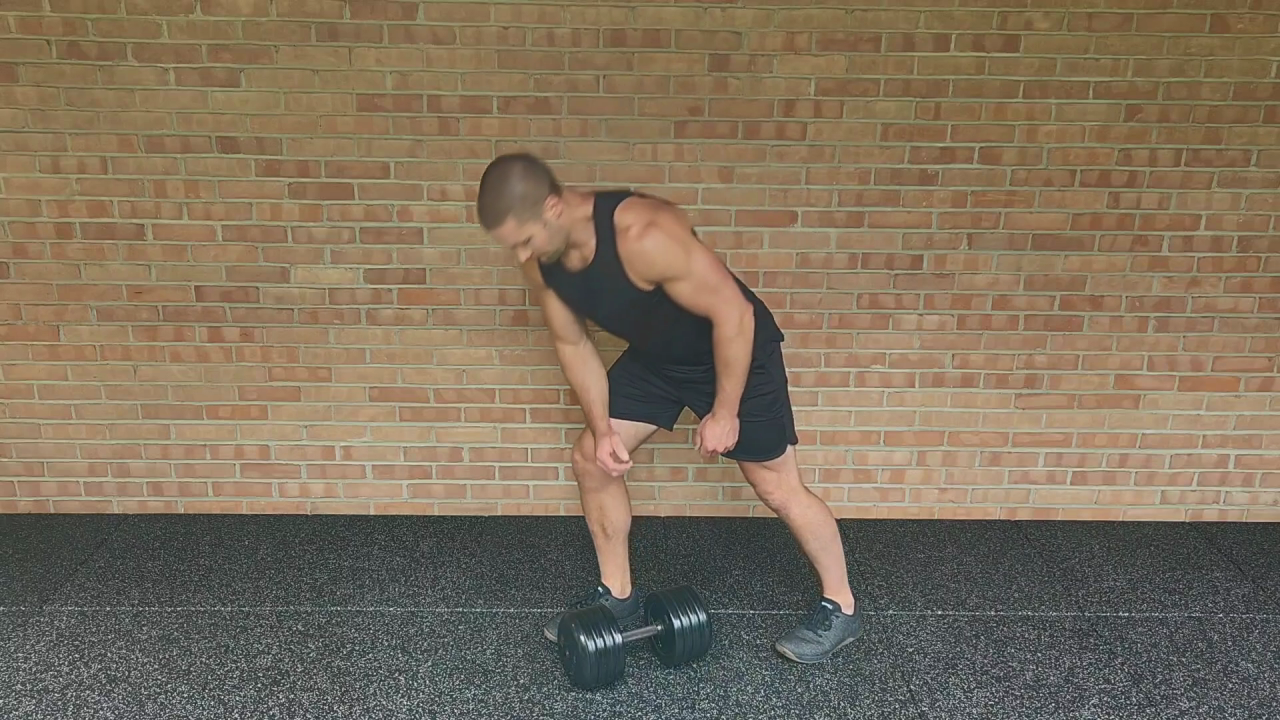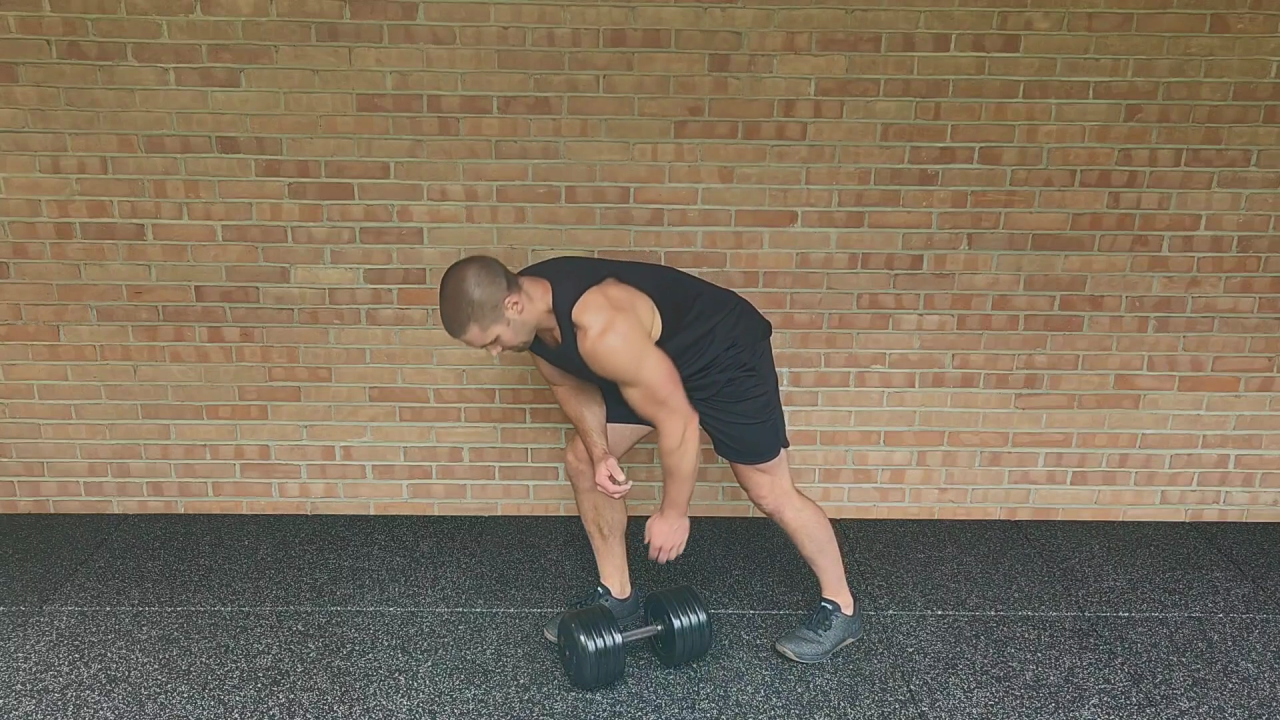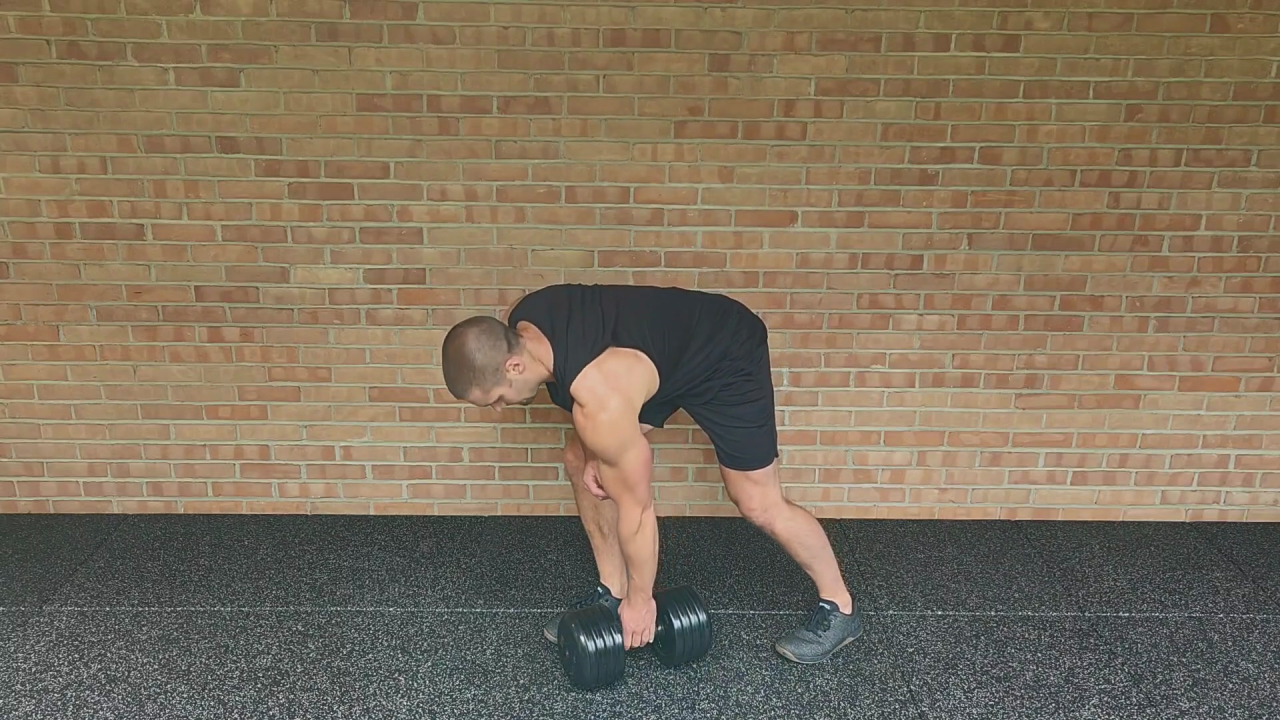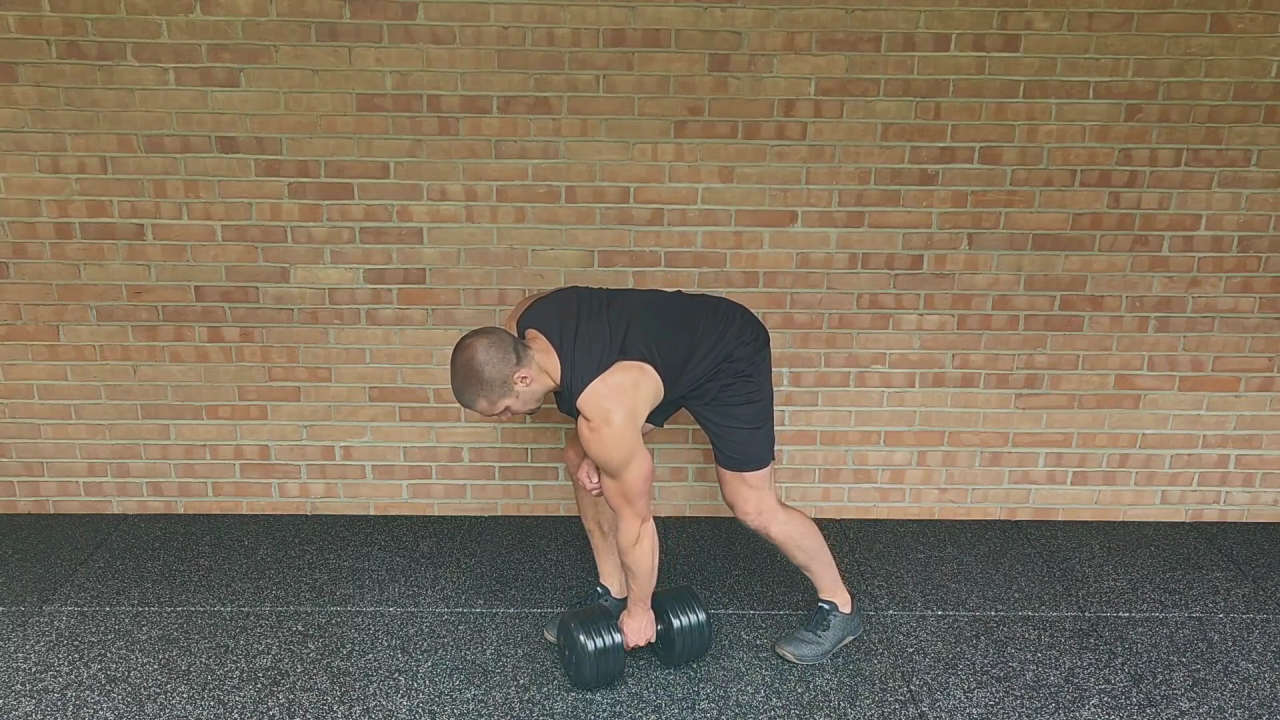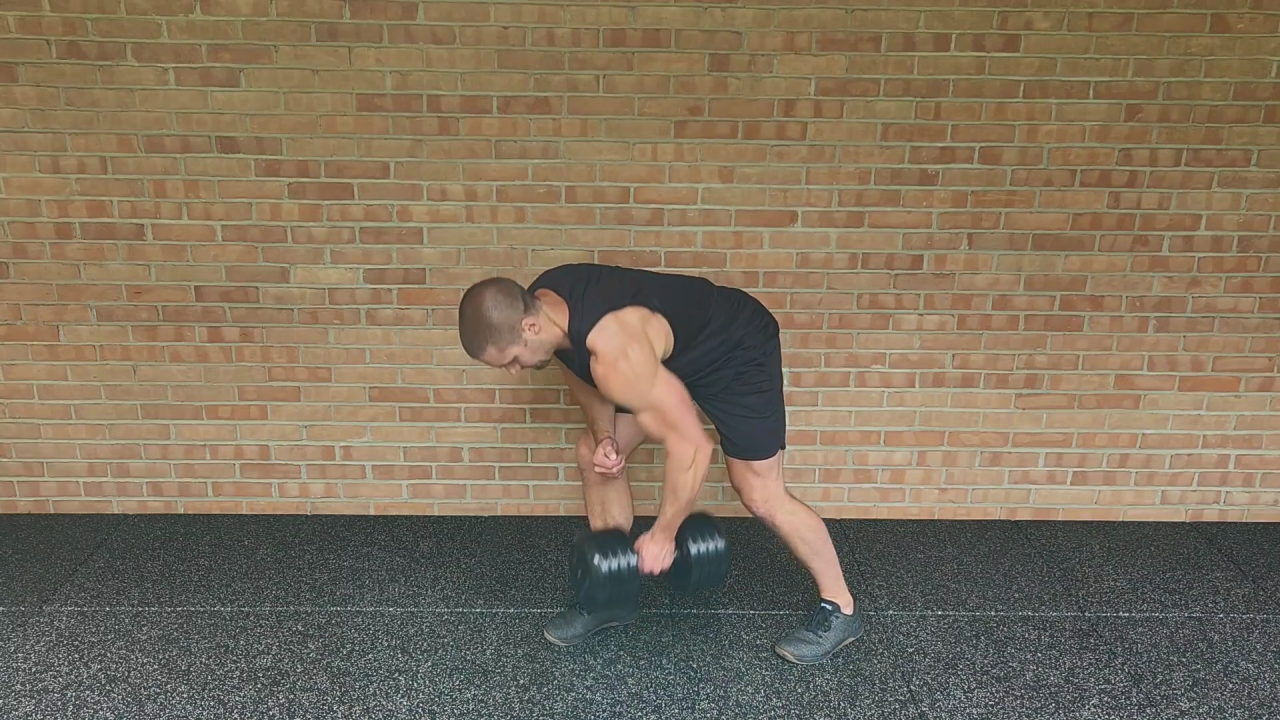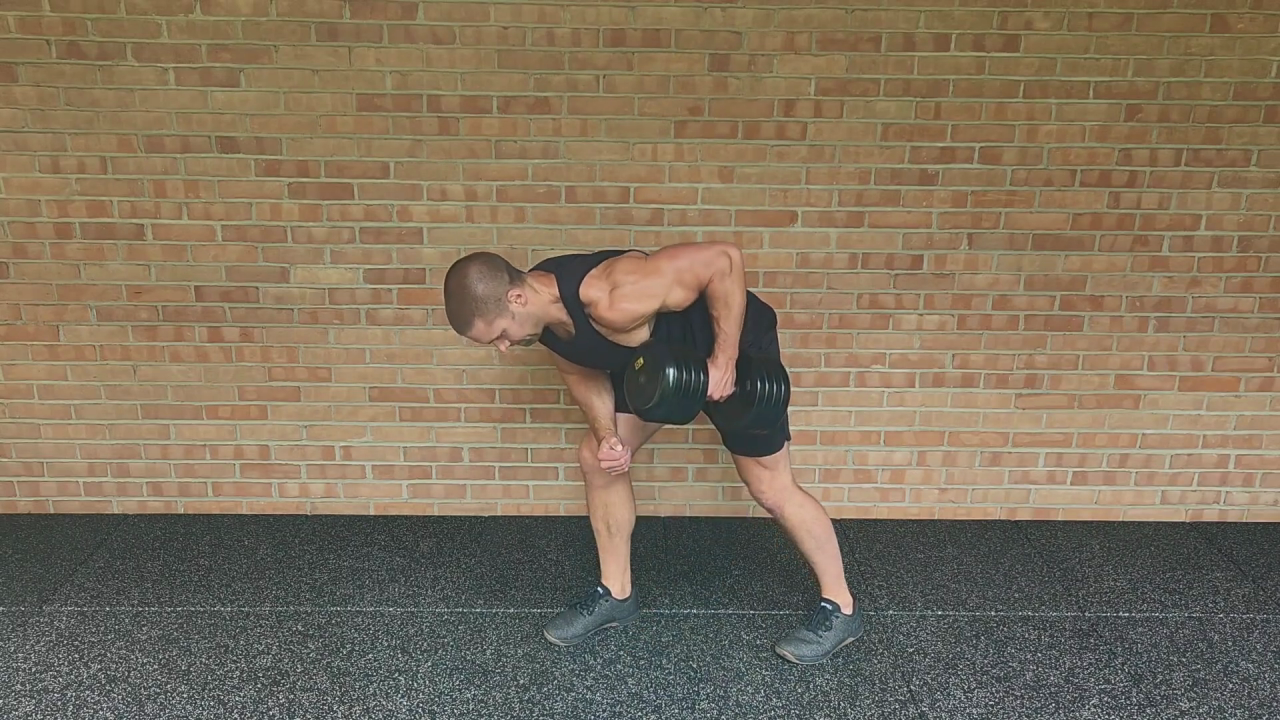
dt=0.4s
person 1, frame 1
left shoulder: (644, 236)
right shoulder: (542, 260)
left elbow: (733, 315)
right elbow: (571, 343)
left wrist: (724, 413)
right wrist: (602, 428)
left hip: (733, 354)
right hip: (654, 356)
left knee: (777, 487)
right knee: (590, 461)
left ankle: (840, 606)
right ankle: (617, 595)
person 1, frame 2
left shoulder: (602, 330)
right shoulder: (525, 311)
left elbow: (678, 422)
right elbow: (569, 383)
left wrist: (672, 514)
right wrist: (600, 452)
left hip: (725, 354)
right hip: (661, 358)
left knee: (770, 492)
right knee: (581, 461)
left ankle: (841, 608)
right ankle: (617, 594)
person 1, frame 3
left shoulder: (601, 398)
right shoulder: (516, 326)
left elbow: (636, 508)
left wrist: (641, 600)
right wrist: (593, 454)
left hip: (726, 358)
right hip: (666, 350)
left knee: (758, 503)
right knee: (579, 461)
left ankle: (840, 608)
right ankle: (612, 591)
person 1, frame 4
left shoulder: (605, 408)
right shoulder: (520, 329)
left elbow: (634, 519)
left wrist: (639, 610)
right wrist: (592, 453)
left hip: (729, 357)
right hip: (670, 344)
left knee: (752, 507)
right knee: (580, 459)
left ankle: (839, 608)
right ankle: (612, 592)
person 1, frame 5
left shoulder: (615, 354)
right shoulder: (535, 302)
left elbow: (691, 447)
right elbow: (581, 370)
left wrist: (662, 535)
right wrist: (603, 435)
left hip: (737, 349)
right hip: (674, 349)
left knee: (760, 495)
right knee: (591, 456)
left ankle: (841, 608)
person 1, frame 6
left shoulder: (611, 300)
right shoulder: (540, 305)
left elbow: (725, 259)
right elbow: (580, 369)
left wrist: (723, 363)
right wrist: (606, 434)
left hip: (733, 342)
left knee: (770, 488)
right knee: (596, 460)
left ankle: (841, 608)
right ankle: (616, 594)
